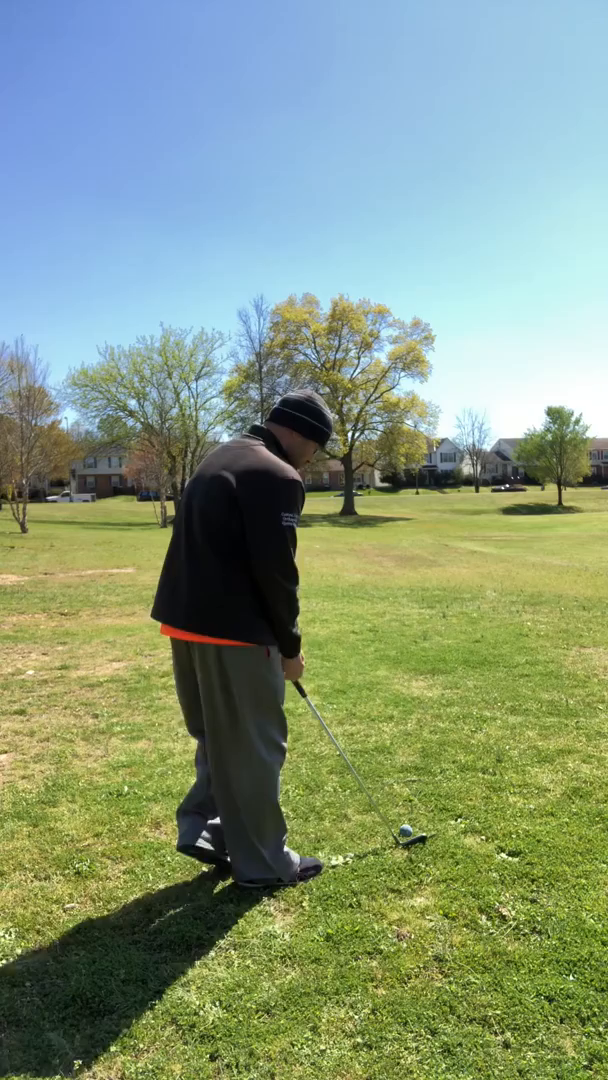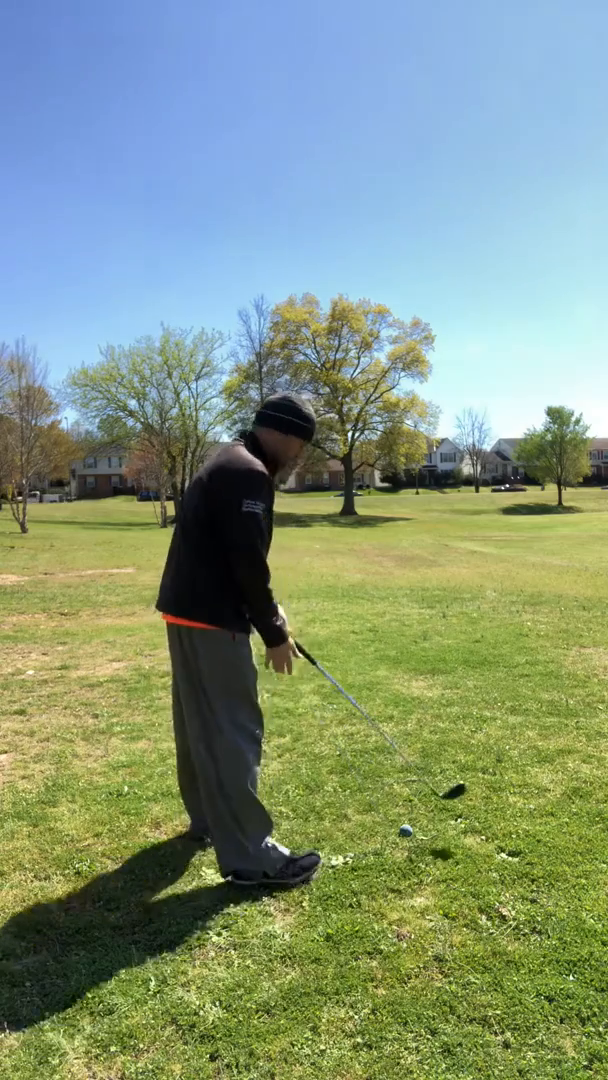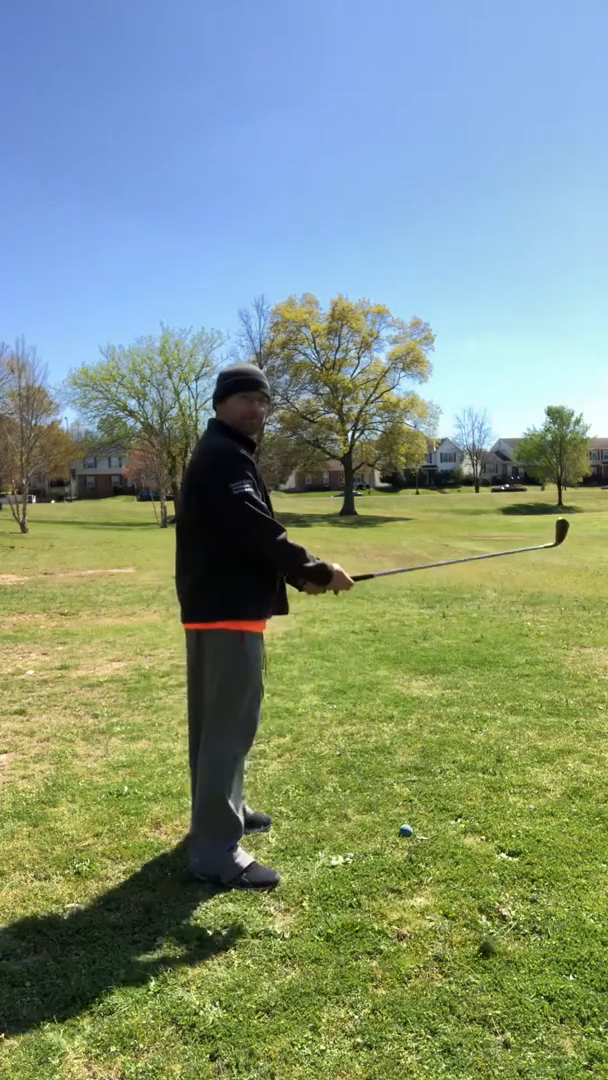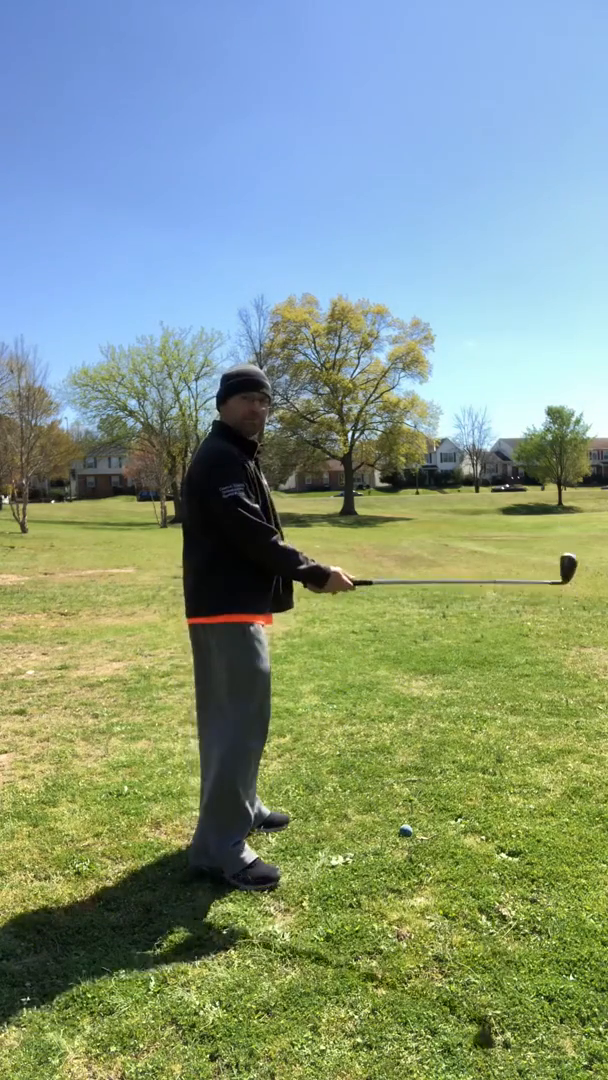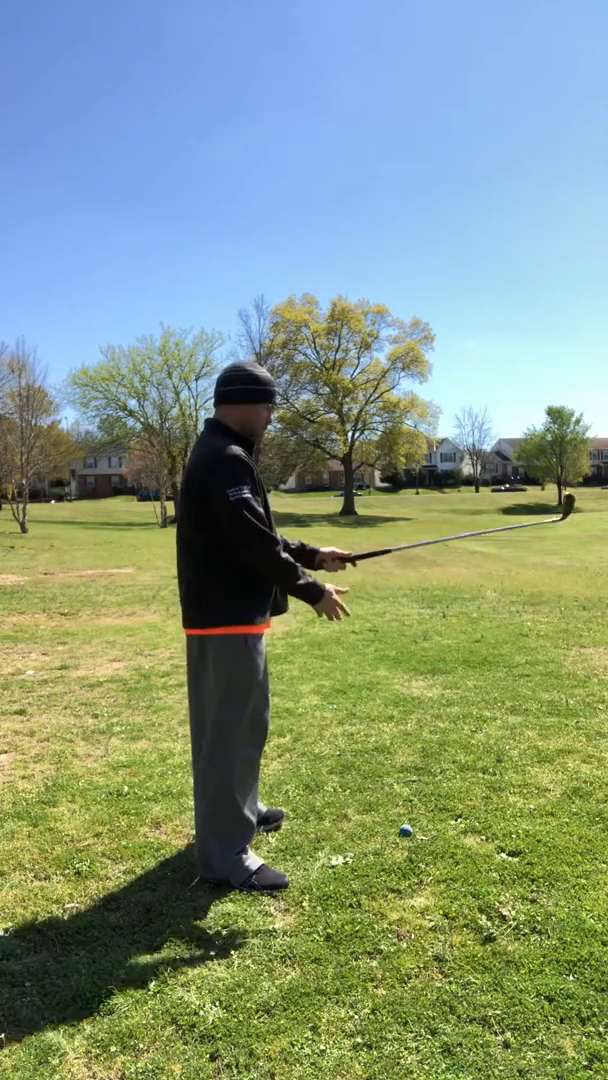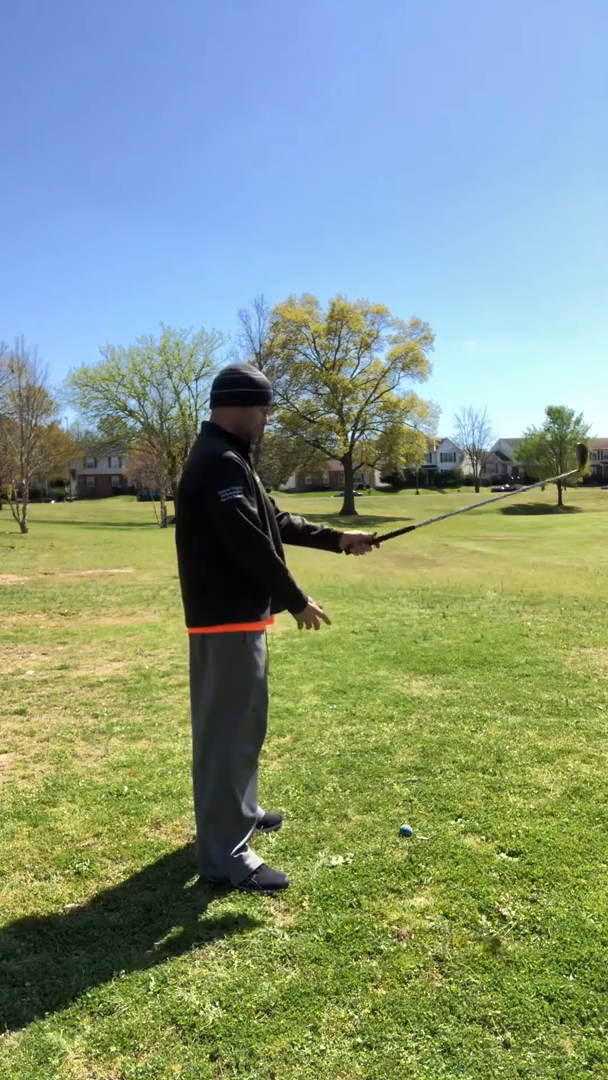
dt=0.5s
person 1, frame 1
left shoulder: (220, 458)
right shoulder: (279, 478)
right elbow: (275, 569)
left wrist: (273, 633)
right wrist: (290, 644)
left hip: (181, 617)
right hip: (228, 626)
left knee: (217, 733)
right knee: (255, 743)
left ankle: (200, 825)
right ankle: (262, 860)
person 1, frame 2
left shoulder: (231, 463)
right shoulder: (249, 473)
right elbow: (246, 559)
left wrist: (270, 611)
right wrist: (274, 633)
left hip: (187, 608)
right hip: (211, 616)
left knee: (201, 721)
right knee: (234, 730)
left ankle: (208, 817)
right ankle: (250, 854)
person 1, frame 3
left shoulder: (224, 454)
right shoulder: (225, 456)
left elbow: (248, 536)
right elbow: (259, 532)
left wrist: (299, 574)
right wrist: (317, 570)
left hip: (224, 605)
right hip: (225, 610)
left knee: (229, 720)
right knee: (227, 726)
left ankle: (223, 811)
right ankle: (216, 852)
person 1, frame 4
left shoulder: (241, 458)
right shoulder: (219, 459)
left elbow: (259, 536)
right elbow: (253, 536)
left wrist: (308, 572)
right wrist: (316, 572)
left hip: (241, 604)
right hip: (227, 610)
left knee: (241, 714)
right knee: (241, 719)
left ankle: (242, 807)
right ankle: (220, 845)
person 1, frame 5
left shoulder: (220, 454)
right shoulder: (227, 460)
left elbow: (255, 536)
right elbow: (254, 544)
left wrist: (311, 555)
right wrist: (311, 589)
left hip: (226, 609)
right hip: (229, 615)
left knee: (239, 724)
right knee: (232, 729)
left ankle: (241, 810)
right ankle: (225, 854)
person 1, frame 6
left shoulder: (225, 458)
right shoulder: (219, 463)
left elbow: (273, 522)
right elbow: (250, 545)
left wrist: (337, 539)
right wrist: (297, 601)
left hip: (232, 613)
right hip: (229, 618)
left knee: (239, 723)
right knee: (230, 728)
left ankle: (237, 812)
right ankle: (224, 853)
